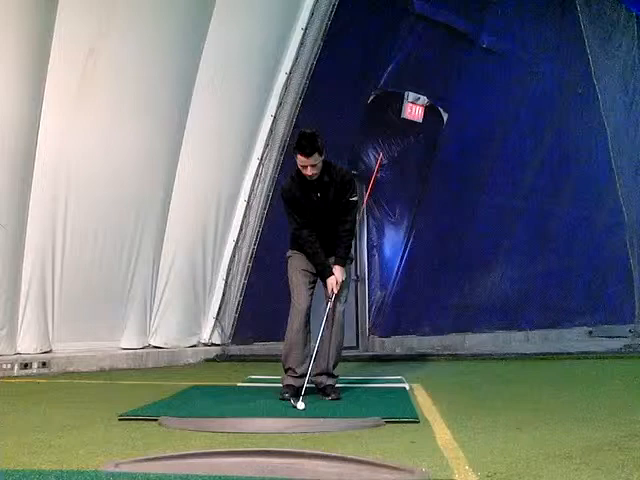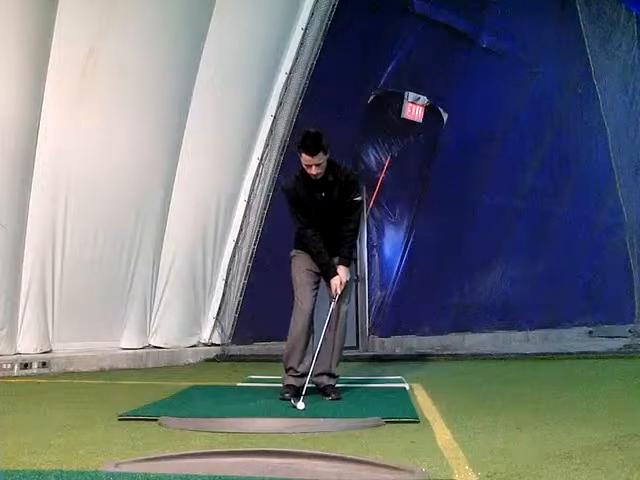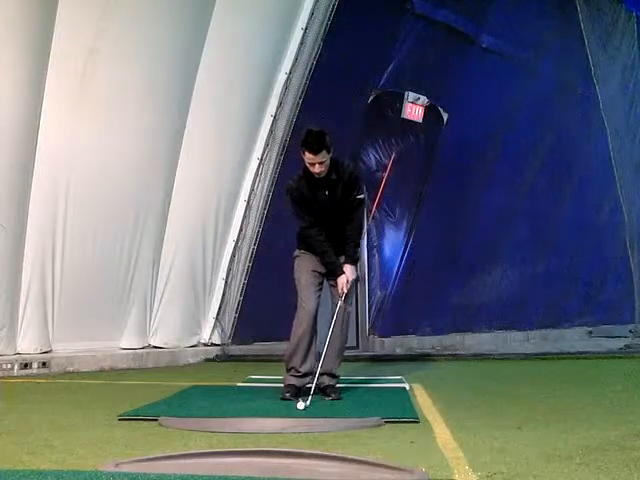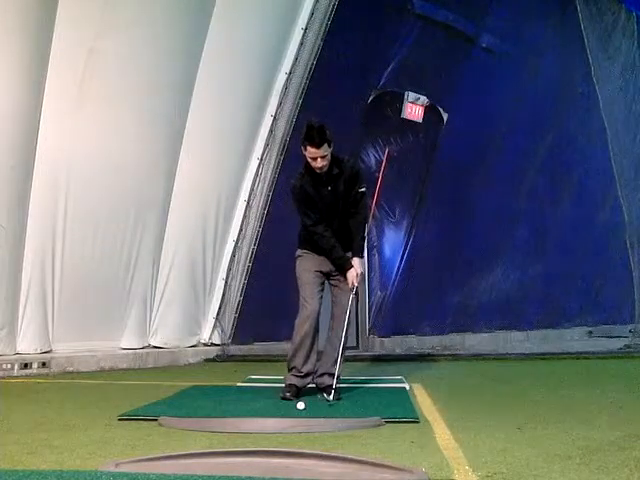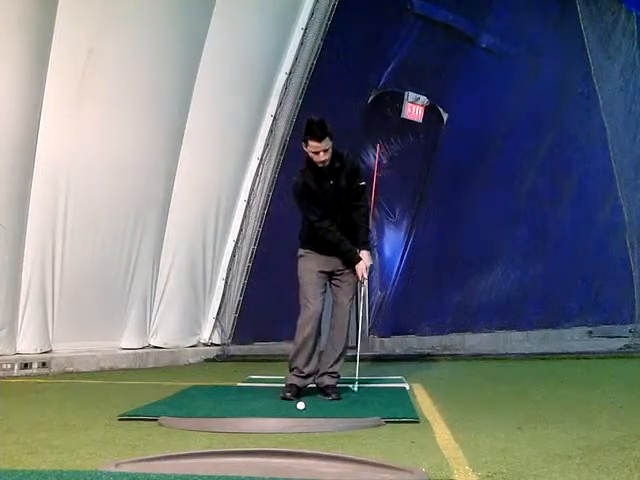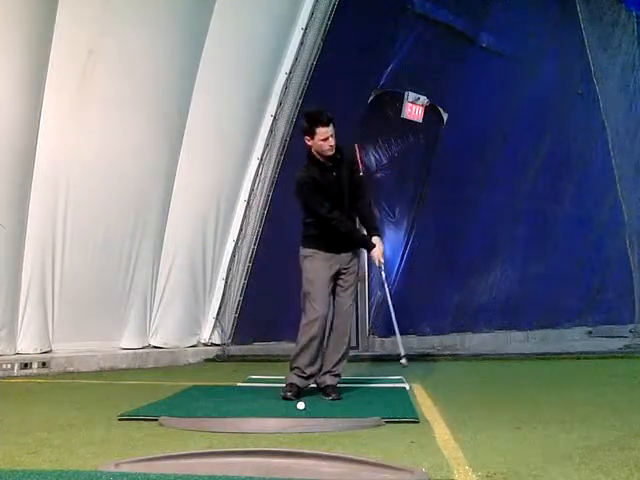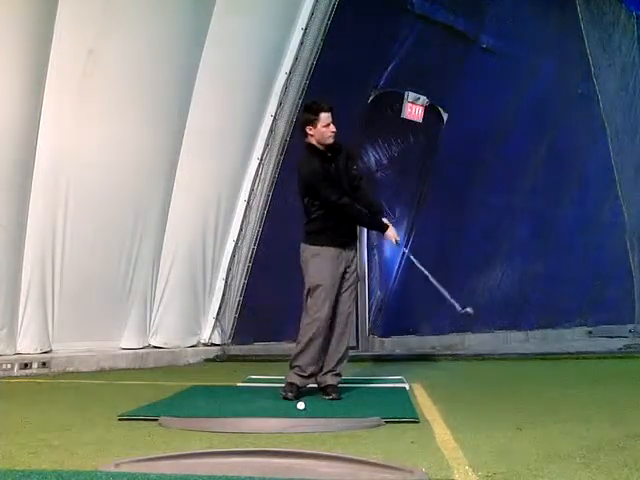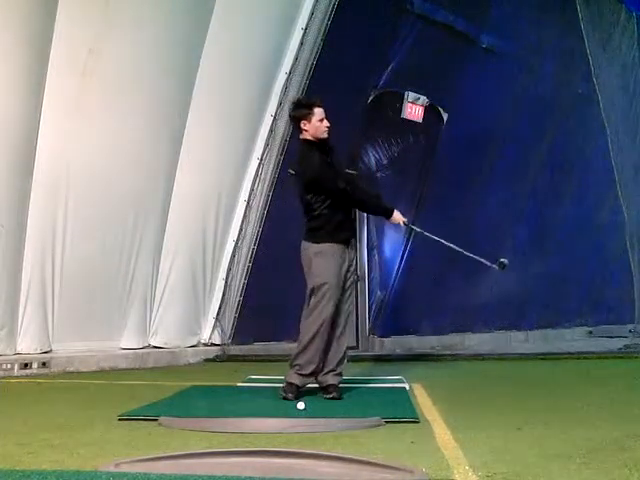
dt=0.4s
person 1, frame 1
left shoulder: (343, 179)
right shoulder: (290, 189)
left elbow: (347, 224)
right elbow: (304, 233)
left wrist: (339, 265)
right wrist: (325, 272)
left hip: (336, 255)
right hip: (303, 254)
left knee: (336, 312)
right knee: (300, 309)
left ankle: (325, 378)
right ankle: (293, 378)
person 1, frame 2
left shoulder: (347, 179)
right shoulder: (294, 188)
left elbow: (350, 224)
right elbow: (308, 233)
left wrist: (344, 264)
right wrist: (330, 271)
left hip: (340, 254)
right hip: (307, 254)
left knee: (339, 312)
right knee: (303, 309)
left ankle: (325, 377)
right ankle: (294, 378)
person 1, frame 3
left shoulder: (349, 176)
right shoulder: (297, 187)
left elbow: (354, 222)
right elbow: (312, 232)
left wrist: (350, 262)
right wrist: (336, 271)
left hip: (343, 255)
right hip: (310, 254)
left knee: (342, 312)
right knee: (307, 310)
left ankle: (326, 378)
right ankle: (295, 377)
person 1, frame 4
left shoulder: (350, 171)
right shoulder: (300, 186)
left elbow: (358, 215)
right elbow: (318, 229)
left wrist: (357, 257)
right wrist: (345, 265)
left hip: (346, 254)
right hip: (311, 254)
left knee: (341, 314)
right knee: (309, 312)
left ankle: (326, 377)
right ankle: (297, 377)
person 1, frame 5
left shoulder: (350, 167)
right shoulder: (302, 183)
left elbow: (360, 209)
right elbow: (322, 225)
left wrist: (363, 249)
right wrist: (354, 258)
left hip: (347, 254)
right hip: (314, 253)
left knee: (342, 315)
right knee: (311, 313)
left ankle: (327, 378)
right ankle: (297, 377)
person 1, frame 6
left shoulder: (348, 161)
right shoulder: (306, 179)
left elbow: (362, 201)
right elbow: (332, 218)
left wrist: (374, 235)
right wrist: (368, 245)
left hip: (347, 251)
right hip: (318, 252)
left knee: (344, 316)
right knee: (316, 315)
left ankle: (328, 378)
right ankle: (298, 377)
person 1, frame 7
left shoulder: (341, 154)
right shoulder: (310, 168)
left elbow: (359, 191)
right elbow: (342, 205)
left wrist: (382, 217)
right wrist: (382, 228)
left hip: (347, 246)
right hip: (321, 249)
left knee: (343, 314)
right knee: (318, 314)
left ankle: (328, 378)
right ankle: (297, 377)
person 1, frame 8
left shoulder: (323, 152)
right shoulder: (310, 161)
left elbow: (349, 186)
right elbow: (347, 193)
left wrist: (383, 209)
right wrist: (388, 212)
left hip: (343, 243)
right hip: (322, 246)
left knee: (341, 313)
right knee: (320, 312)
left ankle: (329, 377)
right ankle: (297, 377)
